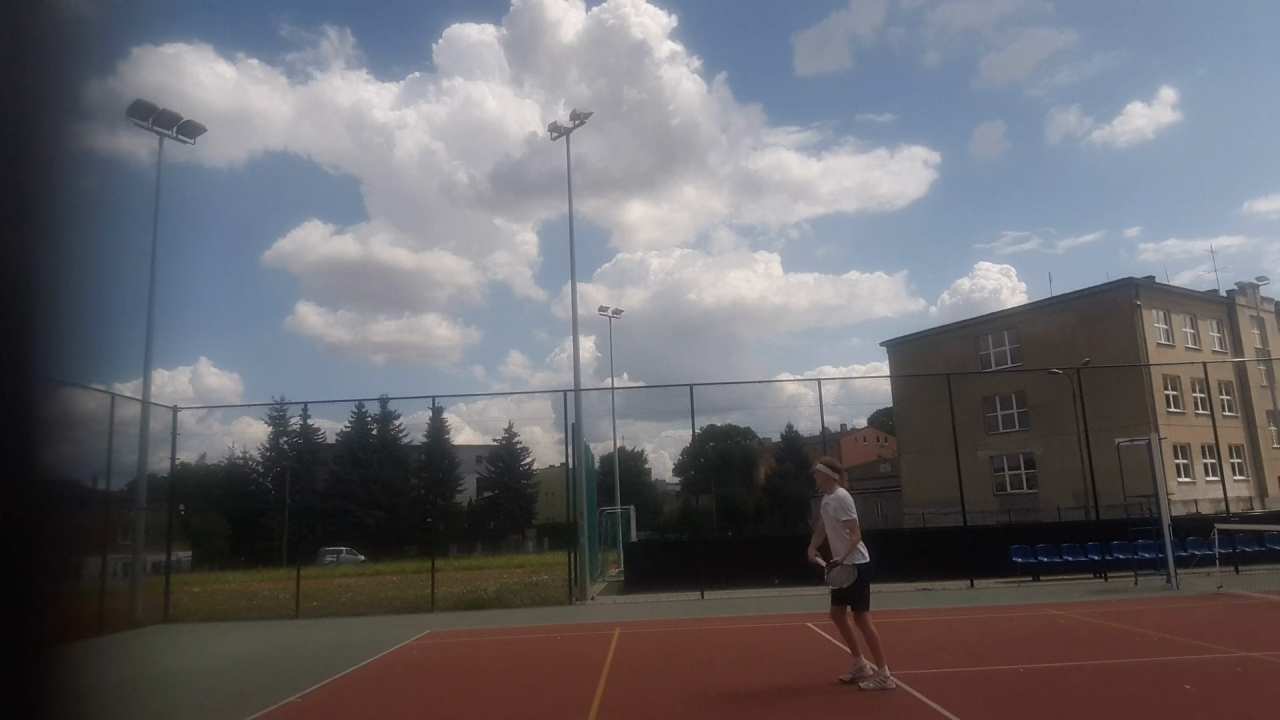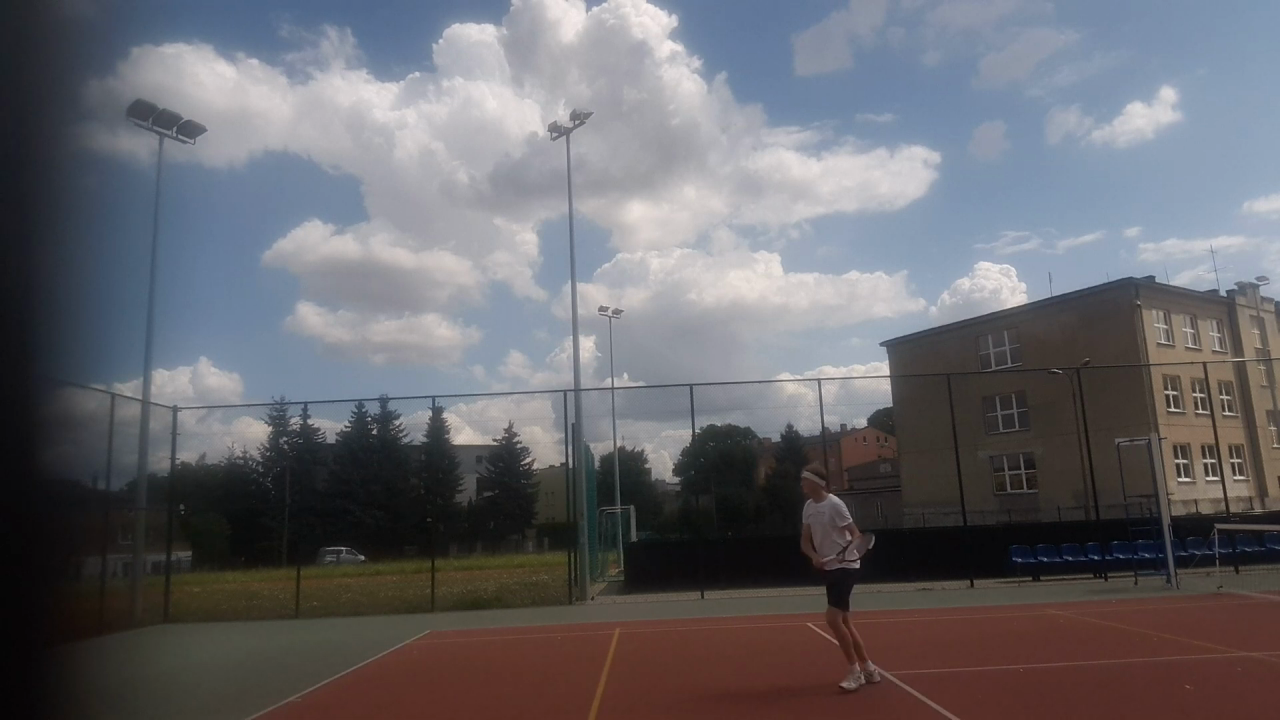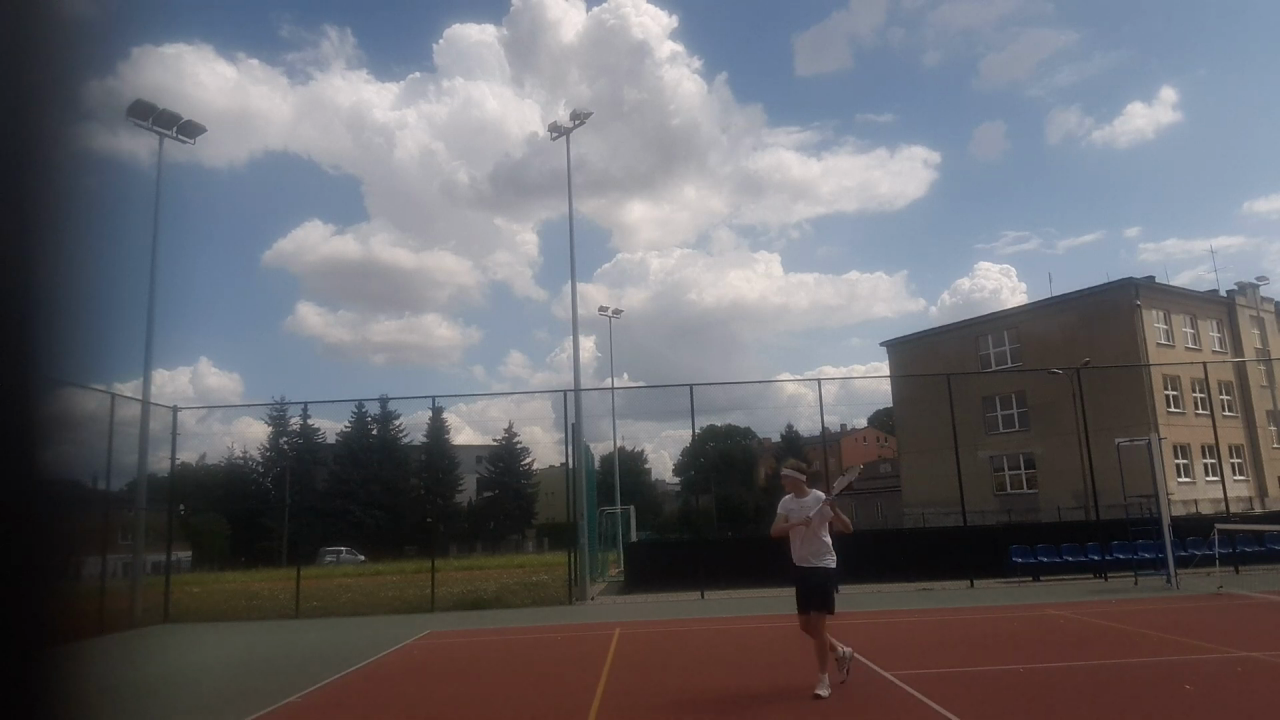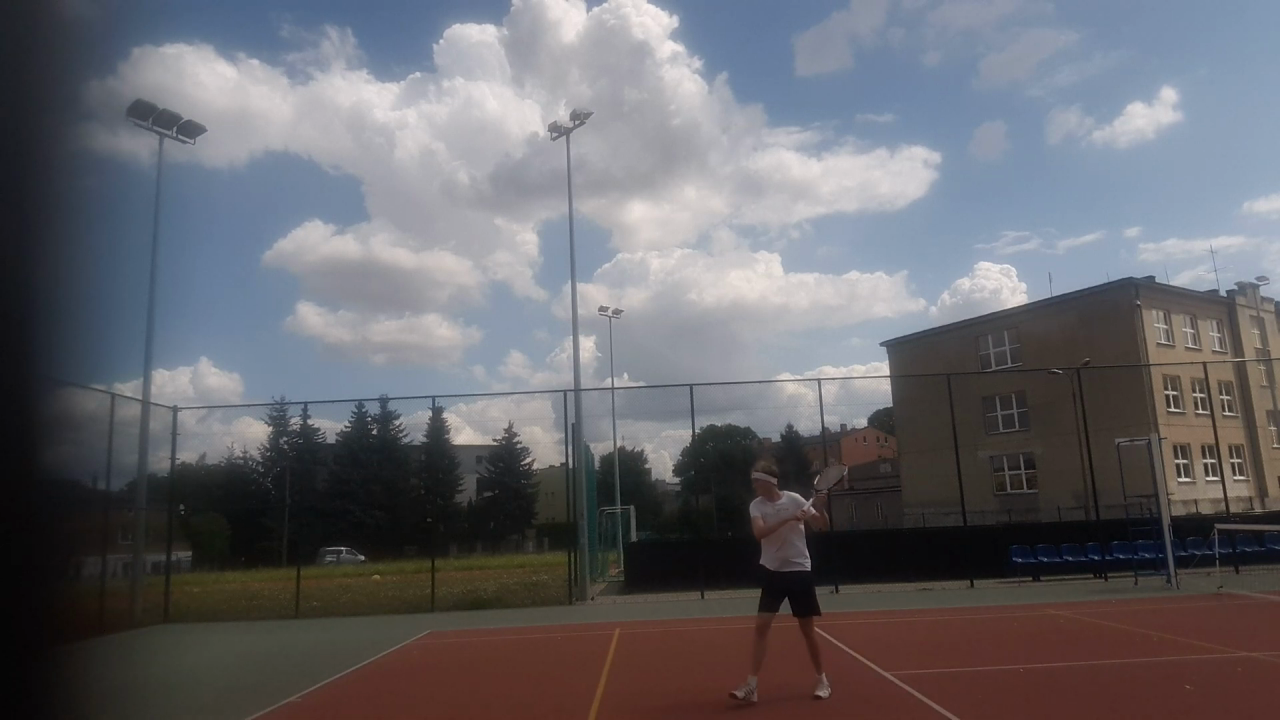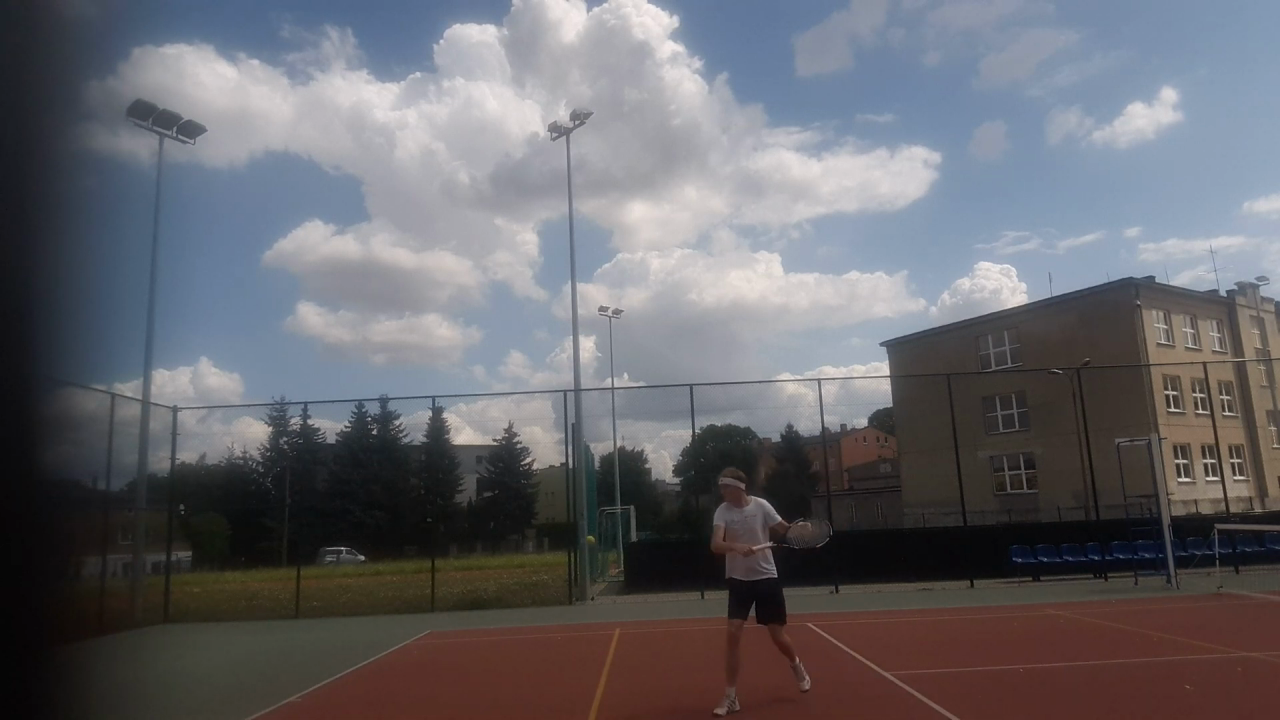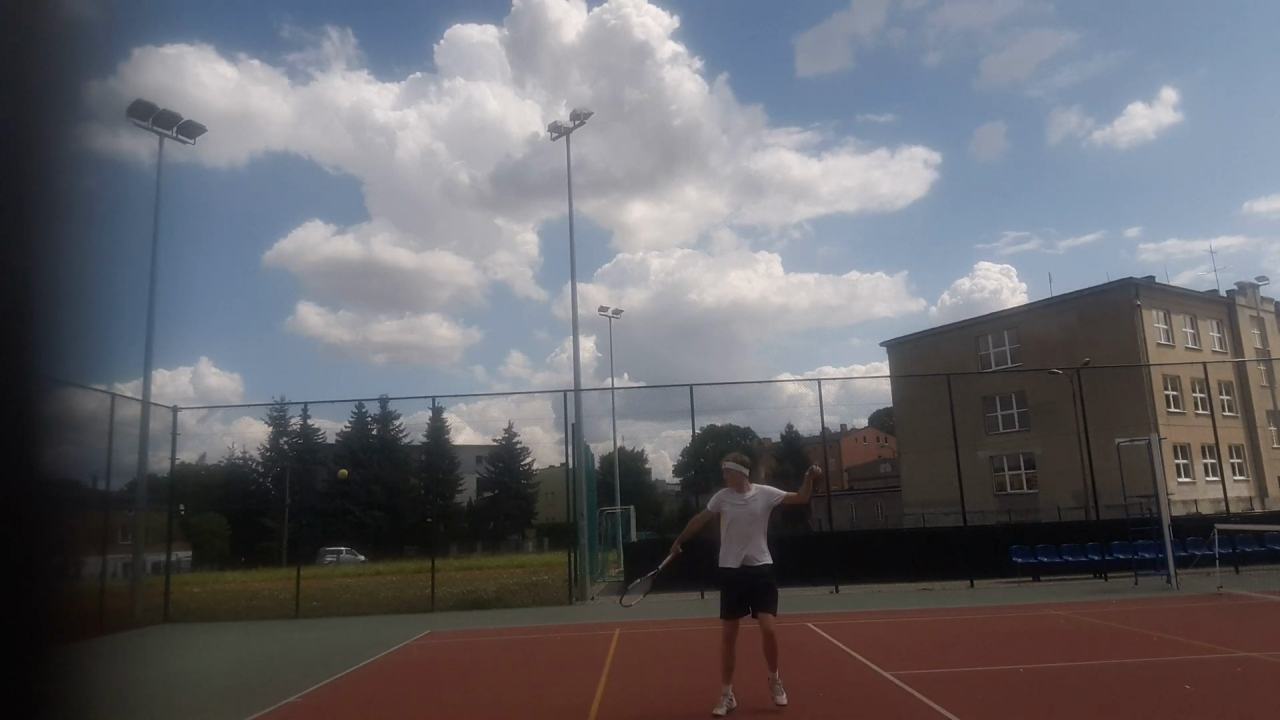
dt=0.3s
person 1, frame 1
left shoulder: (841, 498)
right shoulder: (827, 498)
left elbow: (855, 532)
right elbow: (820, 529)
left wrist: (844, 558)
right wrist: (812, 548)
left hip: (855, 565)
right hip: (839, 566)
left knee: (862, 620)
right knee: (836, 614)
left ankle: (884, 675)
right ankle: (861, 665)
person 1, frame 2
left shoulder: (835, 504)
right shoulder: (808, 507)
left elbow: (855, 535)
right elbow: (805, 540)
right wrist: (814, 557)
left hip: (846, 568)
right hip: (829, 569)
left knee: (833, 619)
right knee: (843, 621)
left ankle: (855, 669)
right ankle: (868, 669)
person 1, frame 3
left shoulder: (820, 499)
right shoulder: (786, 502)
left elbow: (847, 528)
right elbow: (774, 532)
left wrist: (833, 510)
right wrist: (795, 523)
left hip: (823, 567)
right hip: (802, 568)
left knee: (818, 625)
right knee: (805, 625)
left ankle: (823, 678)
right ankle: (842, 653)
person 1, frame 4
left shoulder: (794, 500)
right shoulder: (756, 505)
left elbow: (822, 526)
right elbow: (759, 533)
left wrist: (821, 508)
right wrist: (788, 518)
left hip: (799, 571)
right hip: (772, 572)
left knee: (807, 629)
right knee: (761, 626)
left ankle: (822, 679)
right ankle: (751, 685)
person 1, frame 5
left shoulder: (761, 506)
right shoulder: (723, 512)
left elbow: (785, 530)
right elbow: (716, 545)
right wrist: (735, 548)
left hip: (767, 578)
right hip: (738, 581)
left knee: (779, 637)
right knee: (733, 634)
left ankle: (797, 665)
right ankle: (730, 696)
person 1, frame 6
left shoulder: (765, 493)
right shoulder: (722, 496)
left elbow: (802, 498)
right elbow: (700, 519)
left wrist: (809, 479)
right wrist: (678, 541)
left hip: (760, 567)
right hip: (731, 570)
left knee: (769, 628)
right knee: (729, 633)
left ankle: (774, 678)
right ankle: (727, 695)
